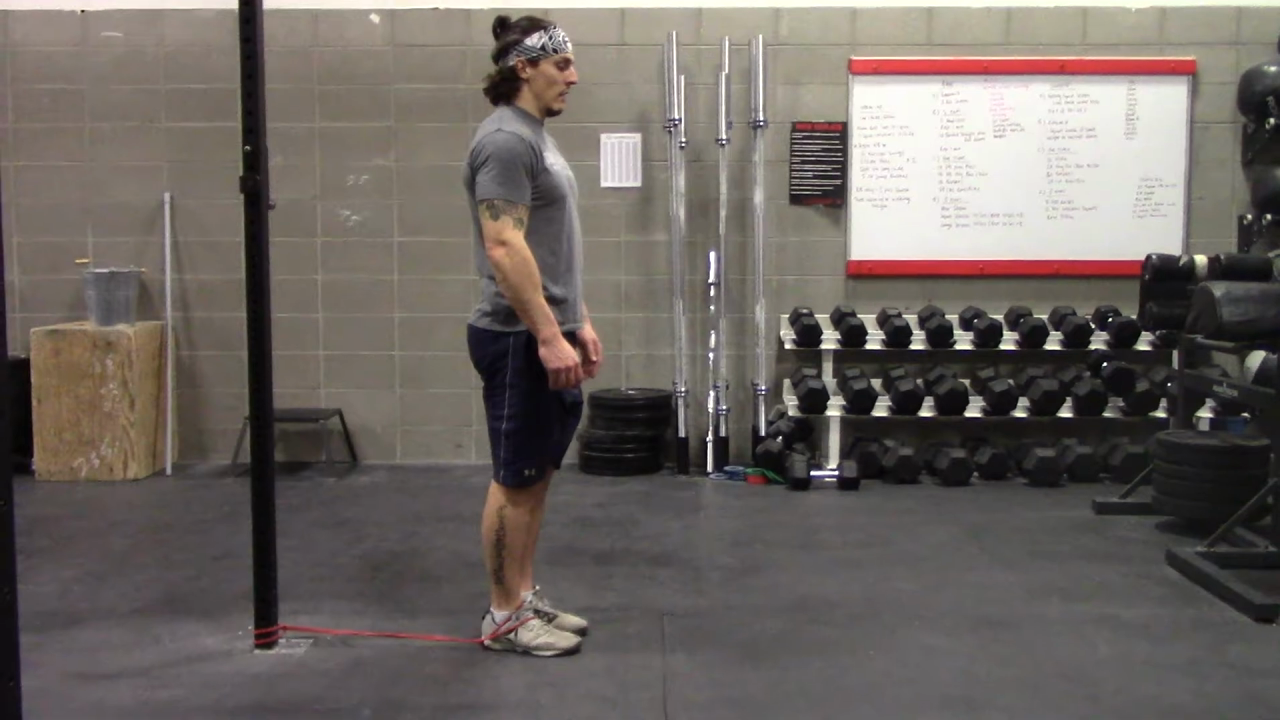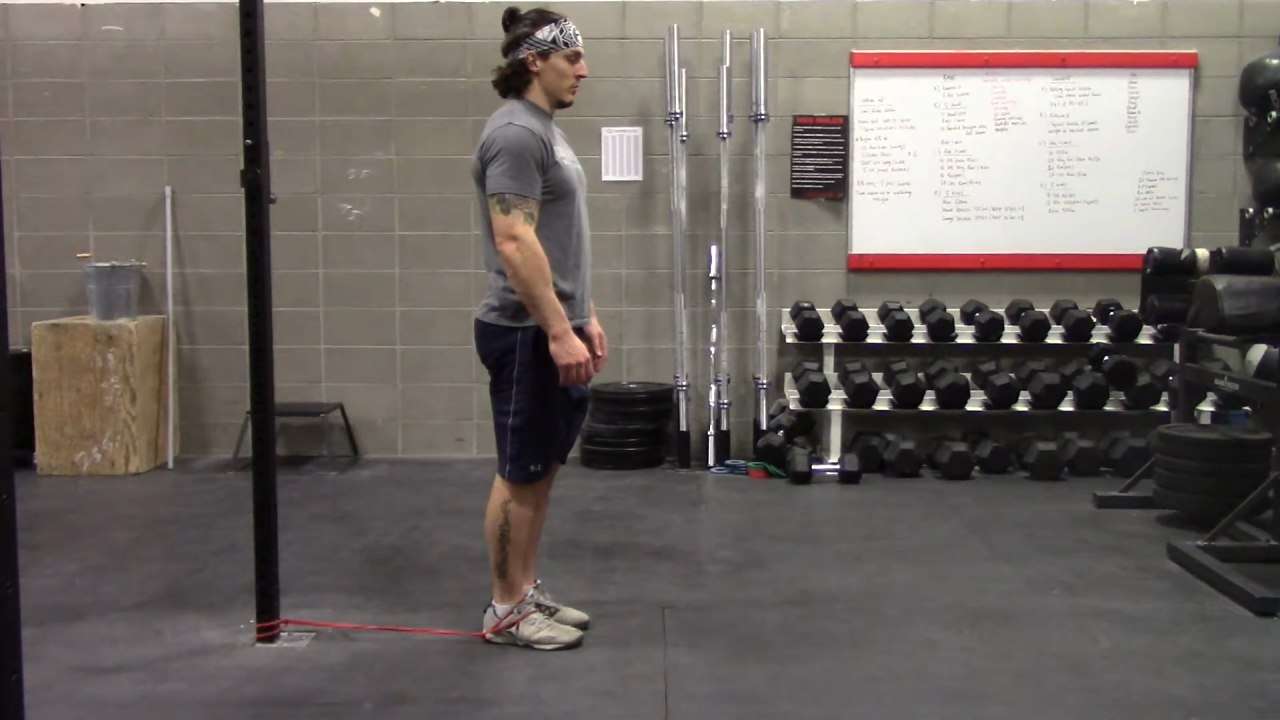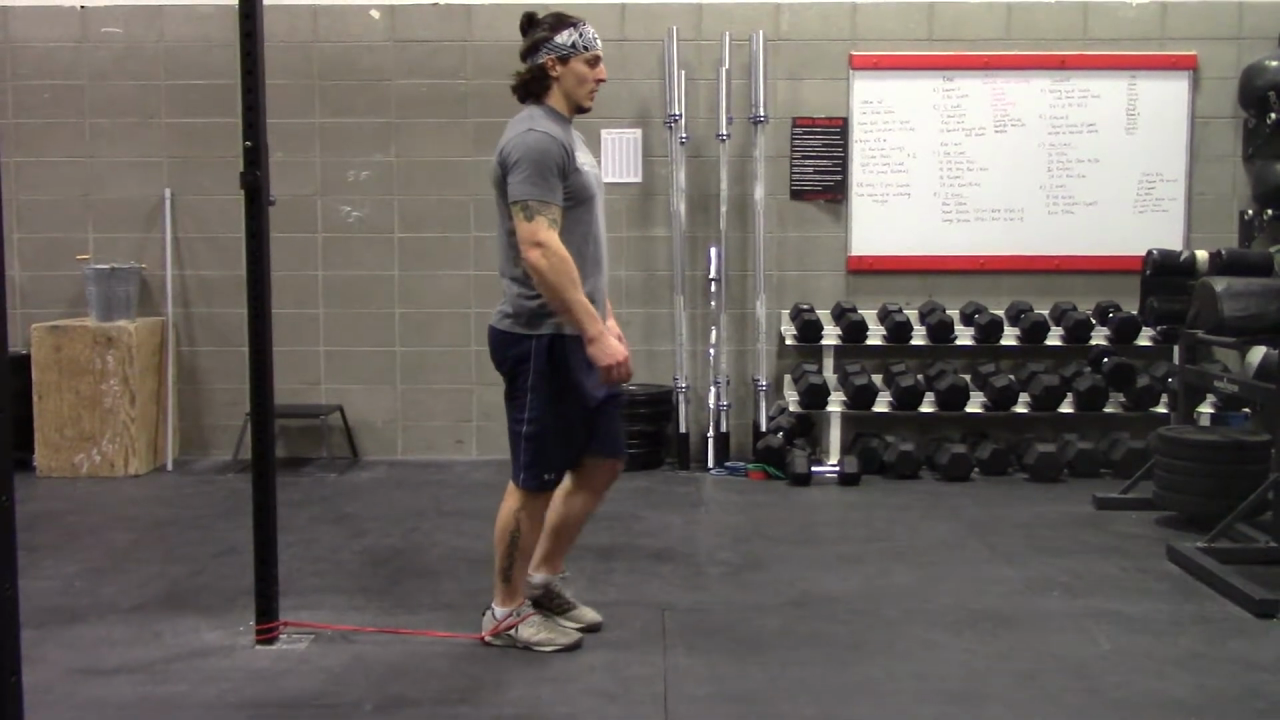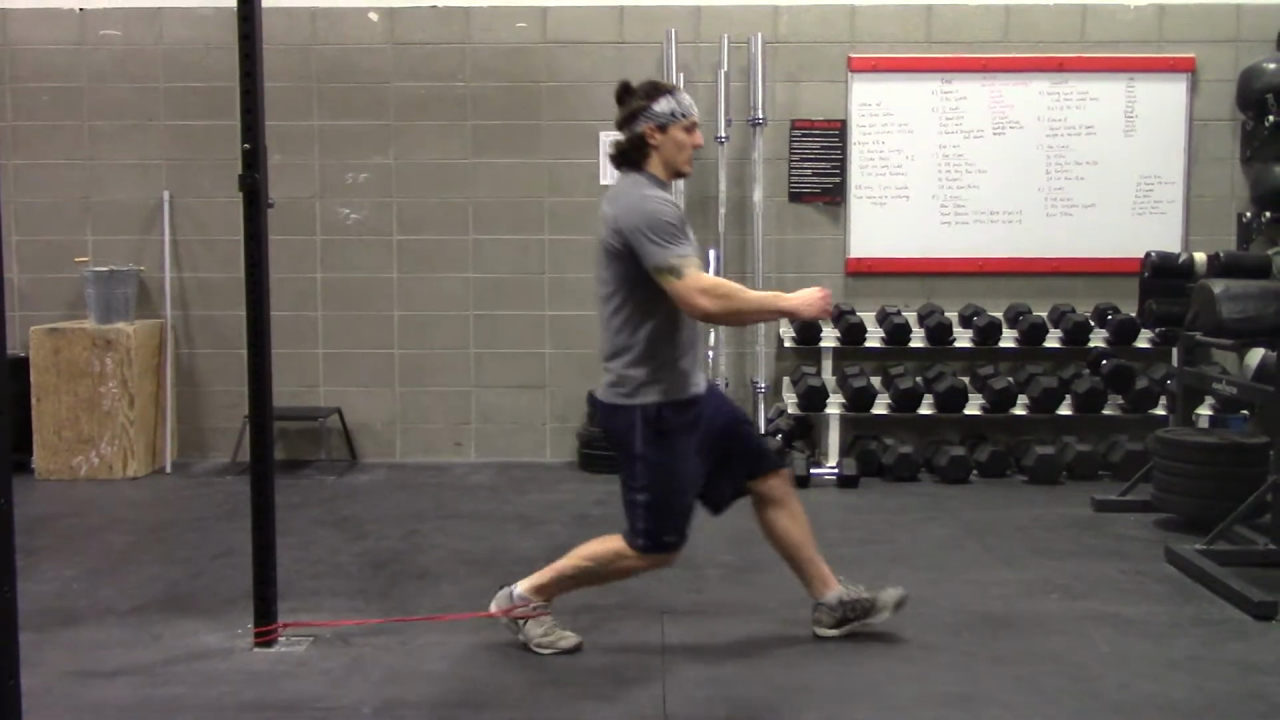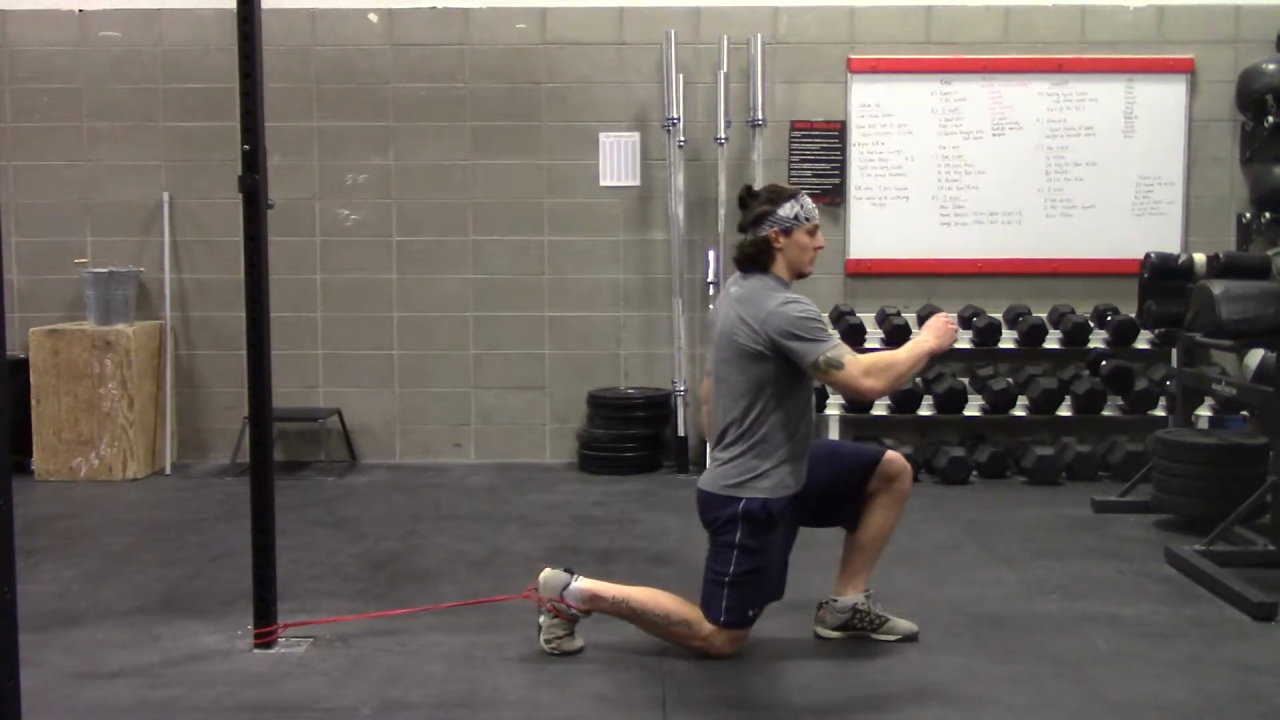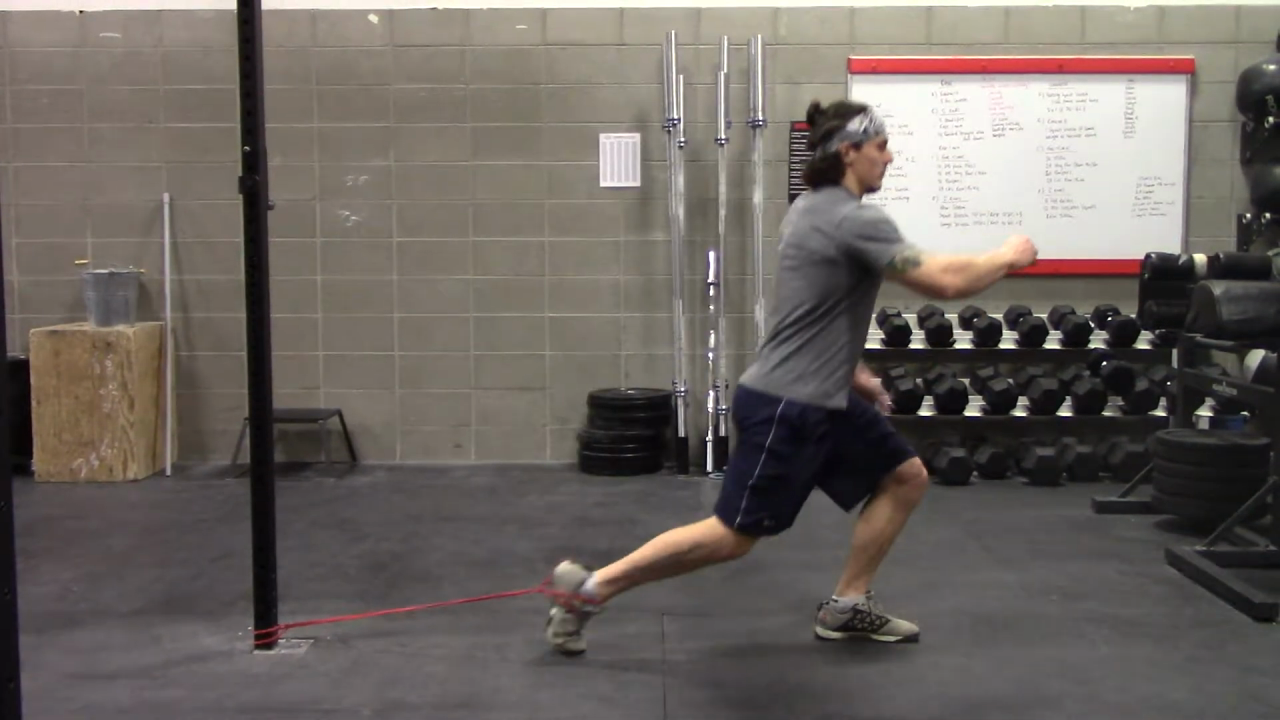
dt=0.5s
person 1, frame 1
left shoulder: (534, 137)
right shoulder: (505, 139)
right elbow: (505, 248)
left wrist: (579, 322)
right wrist: (549, 337)
left hip: (546, 334)
right hip: (520, 339)
left knee: (537, 475)
right knee: (516, 479)
left ankle: (525, 597)
right ankle: (504, 615)
person 1, frame 2
left shoulder: (544, 131)
right shoulder: (516, 134)
right elbow: (516, 243)
left wrist: (585, 318)
right wrist: (559, 333)
left hip: (553, 330)
right hip: (528, 334)
left knee: (542, 471)
right knee: (521, 474)
left ankle: (526, 591)
right ankle: (505, 610)
person 1, frame 3
left shoulder: (561, 134)
right shoulder: (536, 139)
right elbow: (539, 249)
left wrist: (606, 320)
right wrist: (599, 335)
left hip: (573, 337)
right hip: (542, 340)
left knee: (601, 463)
right knee: (536, 480)
left ankle: (541, 581)
right ankle: (506, 613)
person 1, frame 4
left shoulder: (642, 196)
right shoulder: (646, 206)
right elbow: (701, 298)
right wrist: (790, 304)
left hip: (685, 391)
right hip: (648, 406)
left knee: (772, 482)
right knee: (653, 547)
left ankle: (832, 601)
right ankle: (524, 600)
person 1, frame 5
left shoulder: (739, 293)
right shoulder: (782, 310)
left elbow: (710, 389)
right elbow: (865, 381)
left wrist: (727, 456)
right wrist: (925, 344)
left hip: (775, 471)
right hip: (752, 497)
left knee: (893, 472)
right knee: (719, 637)
left ankle: (846, 605)
right ankle: (574, 592)
person 1, frame 6
left shoulder: (813, 209)
right shoulder: (855, 219)
right elbow: (944, 280)
left wrist: (855, 371)
right wrist: (1008, 258)
left hip: (818, 397)
right hip: (787, 405)
left knee: (906, 477)
right knee: (732, 535)
left ankle: (847, 605)
right ankle: (587, 587)
